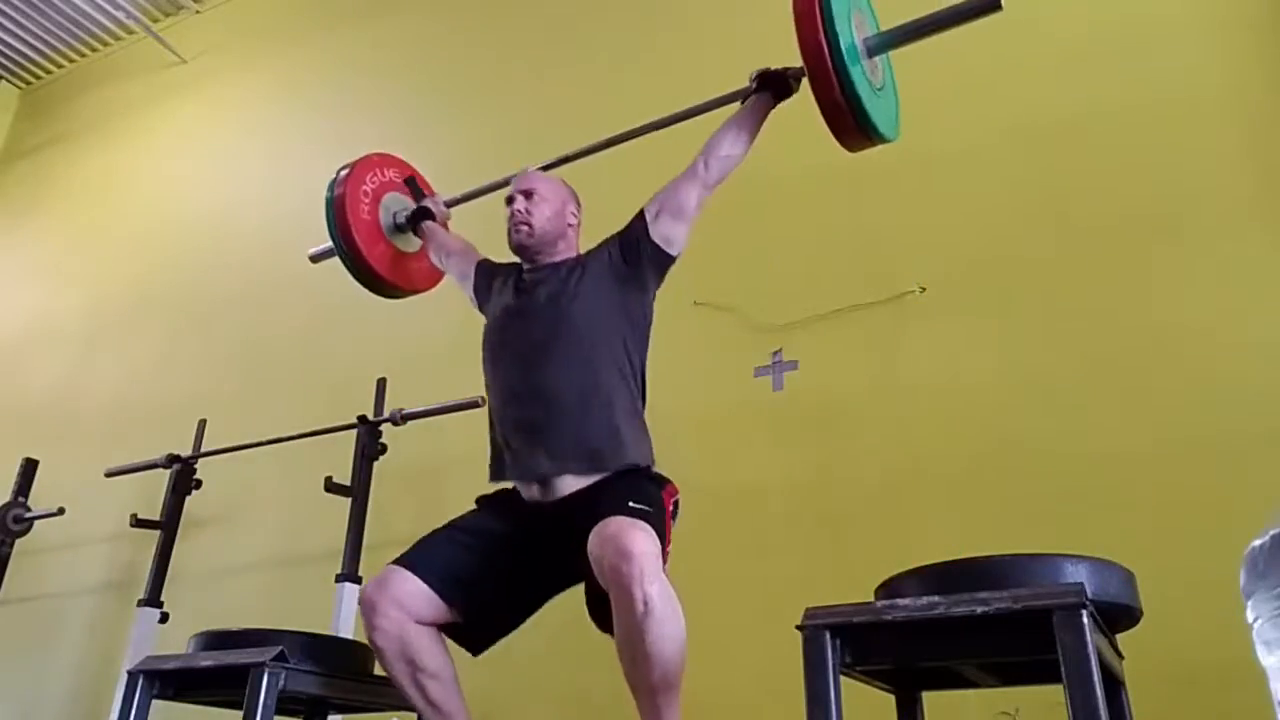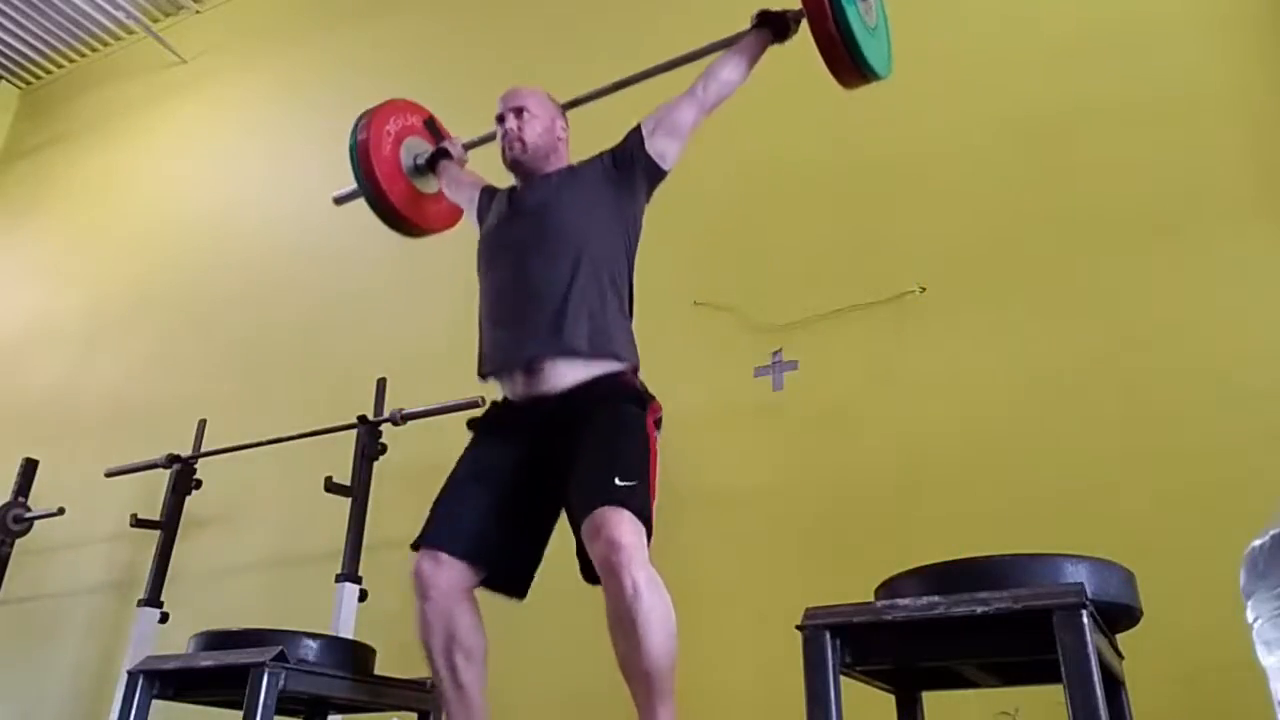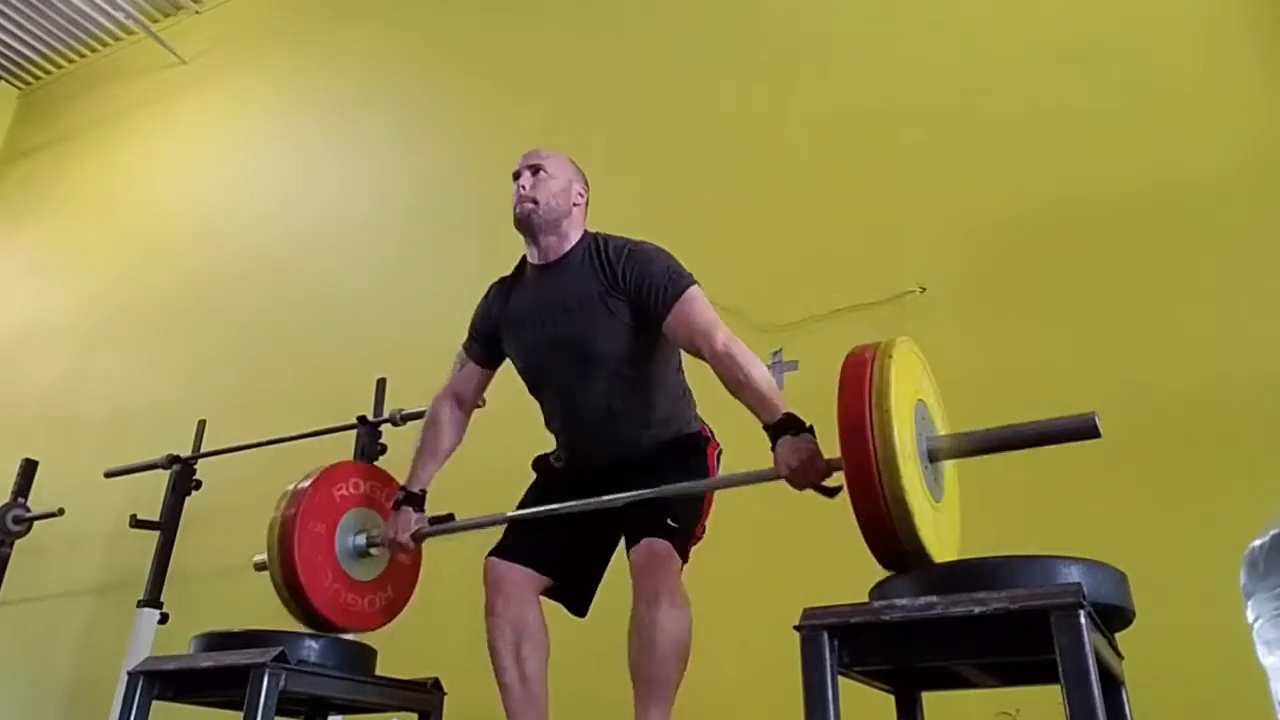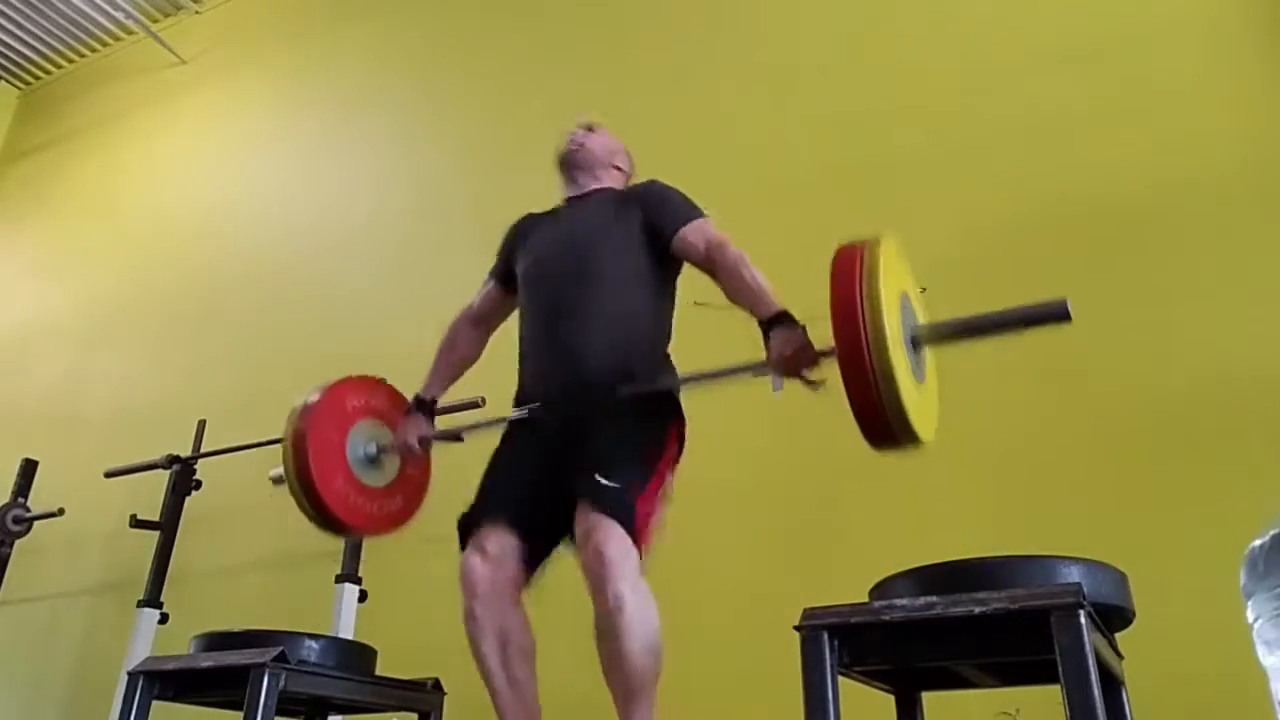
dt=0.3s
person 1, frame 1
left shoulder: (619, 267)
right shoulder: (498, 287)
left elbow: (701, 176)
right elbow: (454, 256)
left wrist: (763, 100)
left hip: (614, 487)
right hip: (520, 509)
left knee: (628, 562)
right knee: (387, 601)
person 1, frame 2
left shoulder: (610, 179)
right shoulder: (498, 209)
left elbow: (694, 102)
right elbow: (459, 187)
left wrist: (761, 37)
left hip: (603, 403)
right hip: (515, 422)
left knee: (620, 552)
right knee: (436, 574)
person 1, frame 3
left shoulder: (629, 265)
right shoulder: (502, 301)
left elbow: (716, 346)
right elbow: (455, 403)
left wrist: (785, 430)
right wrist: (412, 496)
left hip: (667, 456)
right hip: (580, 467)
left knee: (655, 566)
right knee: (506, 577)
person 1, frame 4
left shoulder: (648, 204)
right shoulder: (528, 233)
left elbow: (717, 252)
right elbow: (475, 320)
left wrist: (776, 324)
right wrist: (424, 404)
left hip: (631, 408)
right hip: (542, 418)
left knee: (607, 555)
right knee: (485, 569)
